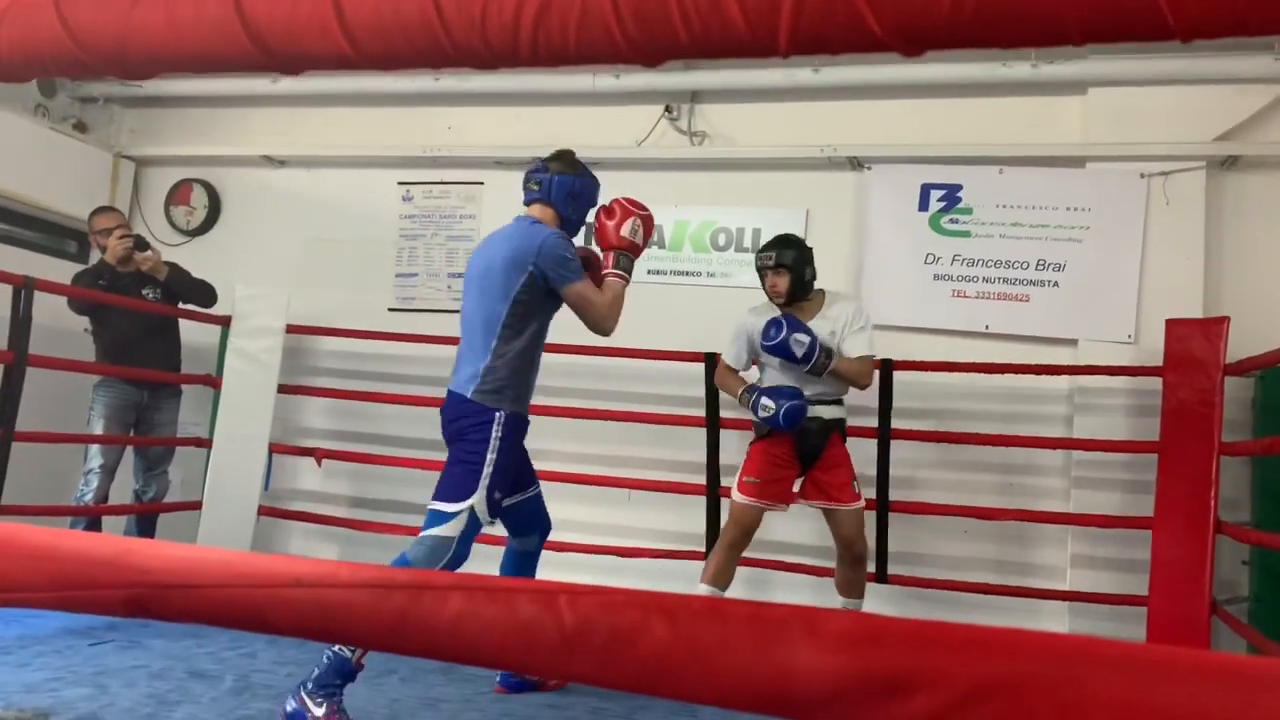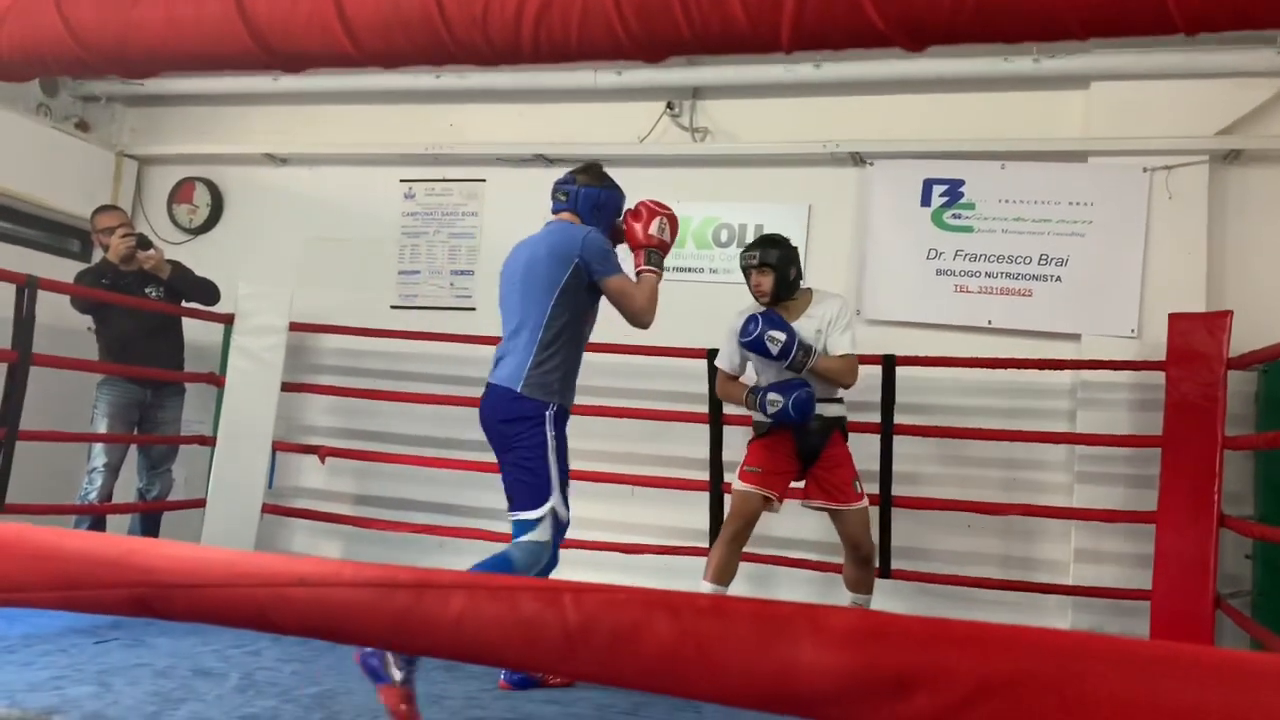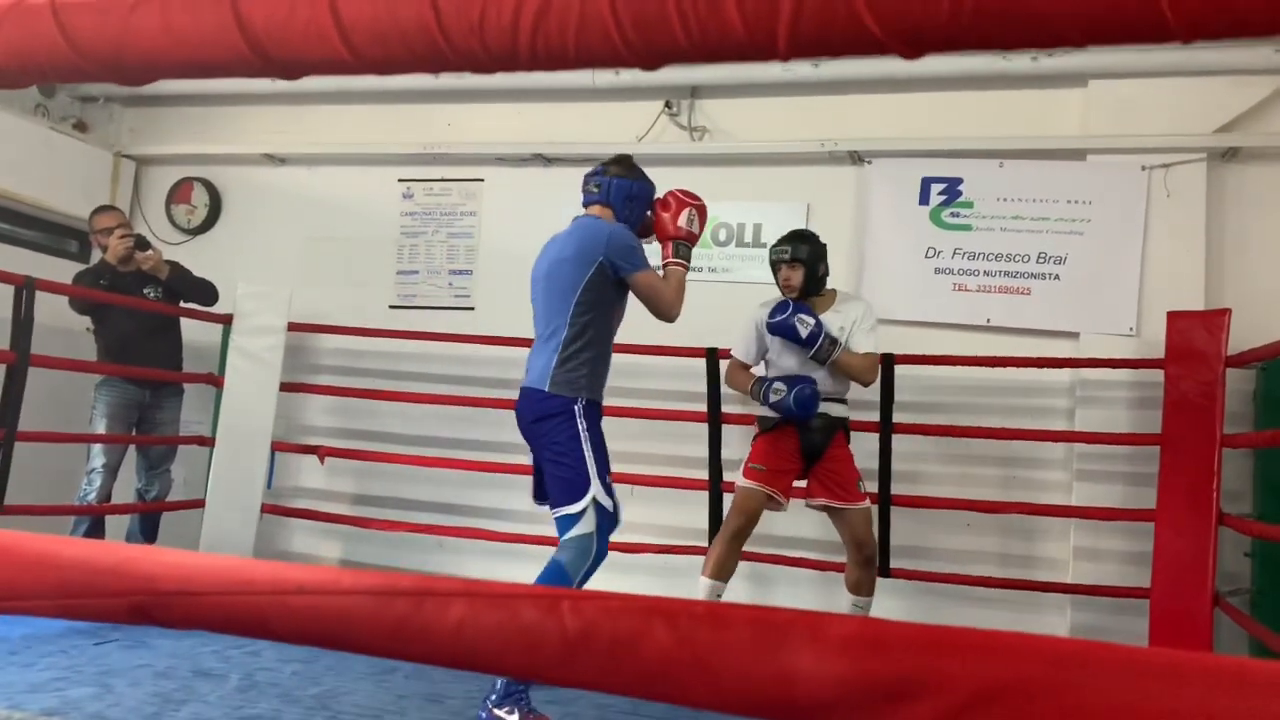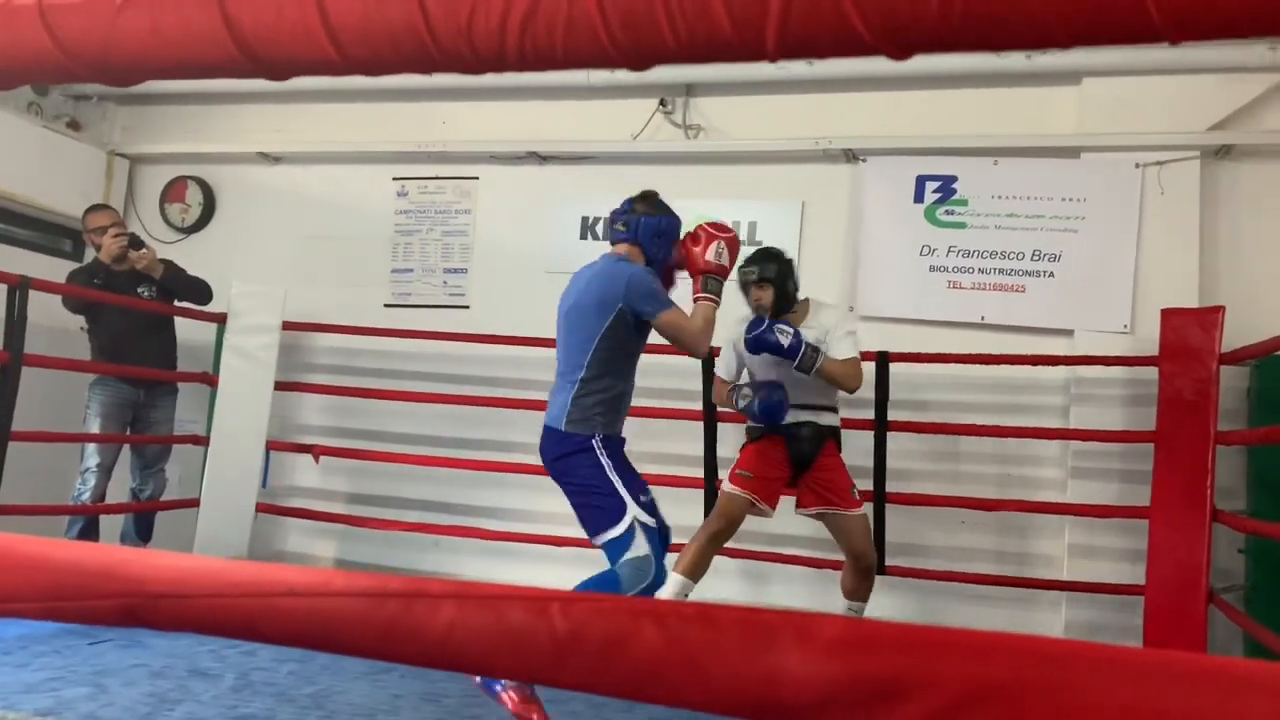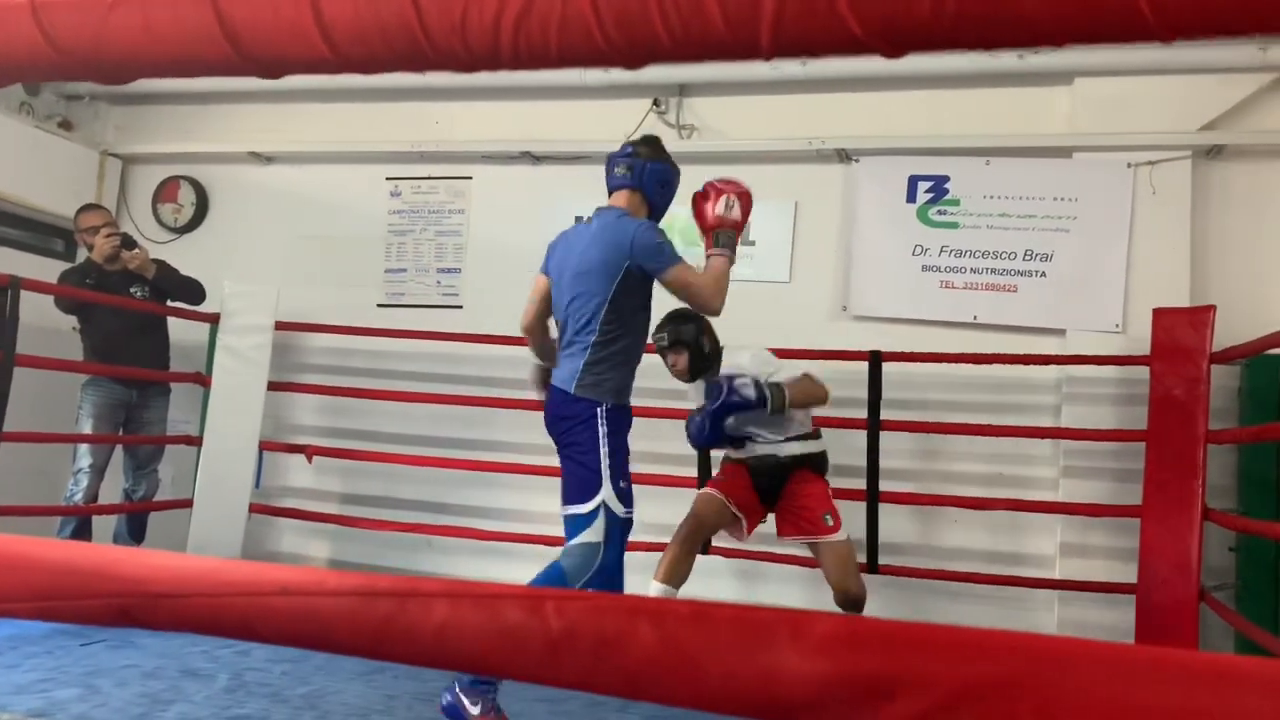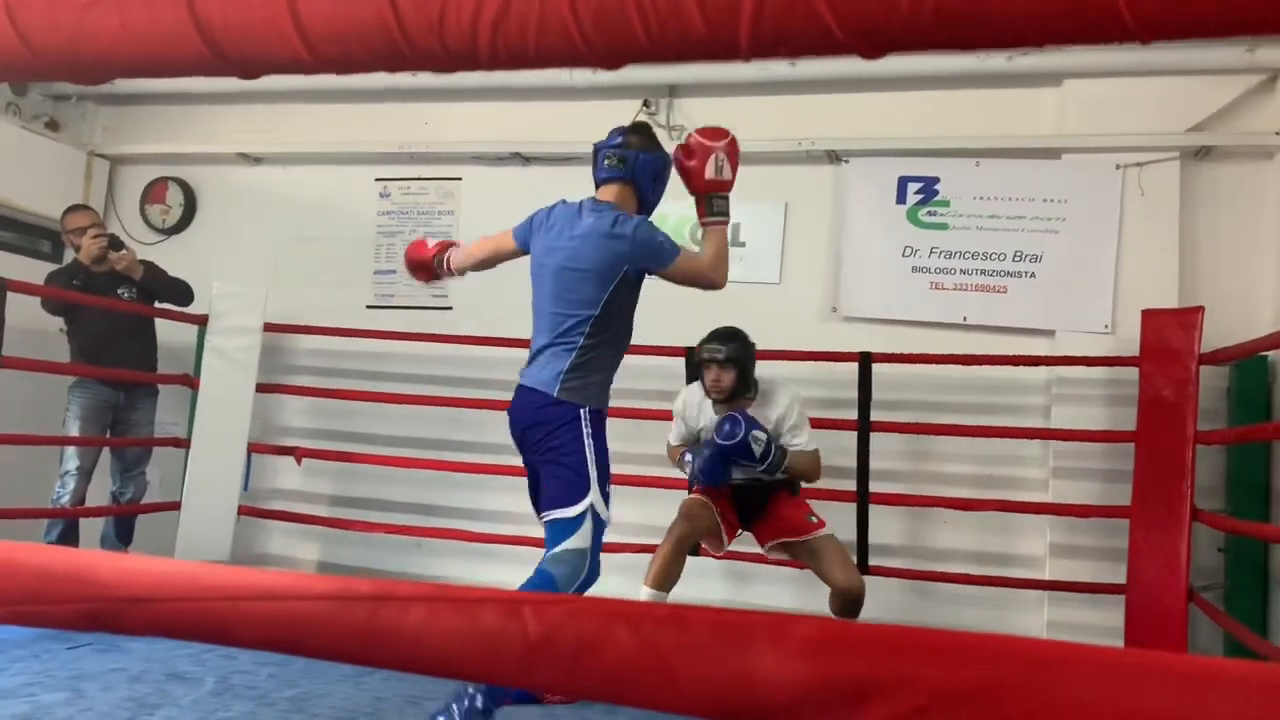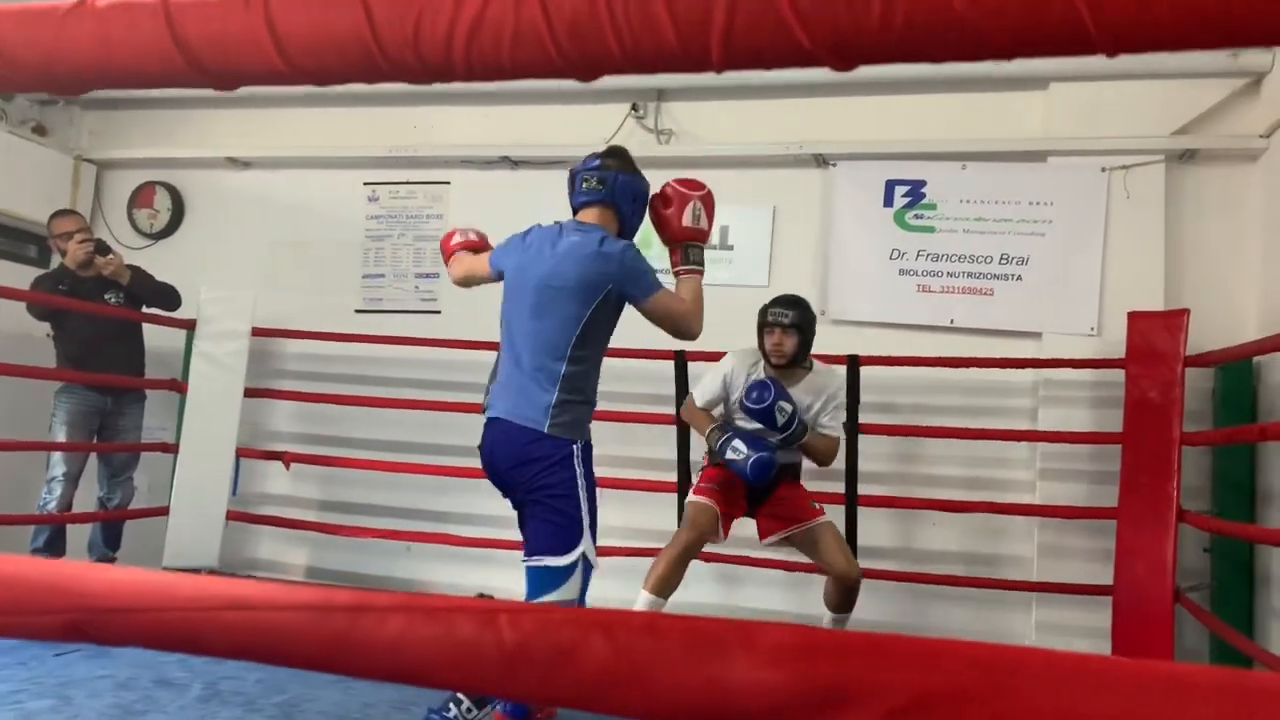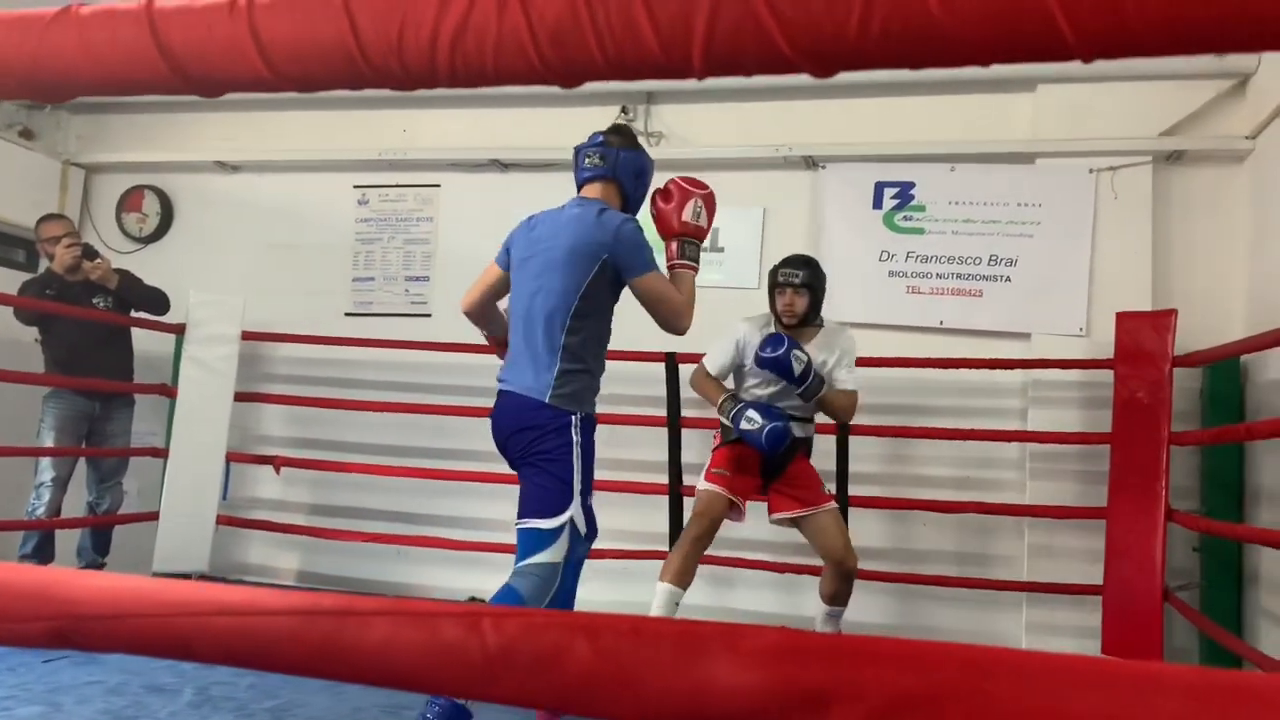
dt=0.2s
person 1, frame 1
left shoulder: (499, 241)
right shoulder: (549, 243)
right elbow: (602, 322)
left wrist: (580, 271)
right wrist: (621, 259)
left hip: (482, 407)
right hip: (488, 413)
left knee: (531, 530)
right knee: (441, 547)
person 1, frame 2
left shoulder: (523, 249)
right shoulder: (586, 241)
right elbow: (641, 314)
right wrist: (650, 257)
left hip: (504, 399)
right hip: (532, 407)
left knee: (550, 528)
right knee: (532, 547)
left ankle: (524, 661)
right ankle: (397, 649)
person 1, frame 3
left shoulder: (559, 244)
right shoulder: (610, 236)
right elbow: (667, 308)
left wrist: (651, 243)
right wrist: (678, 248)
left hip: (543, 399)
right hip: (564, 405)
left knee: (598, 518)
right knee: (584, 544)
person 1, frame 4
left shoulder: (589, 278)
right shoulder: (631, 279)
right elbow: (695, 342)
left wrist: (659, 283)
right wrist: (709, 283)
left hip: (574, 435)
right hip: (584, 439)
left knee: (651, 536)
right knee: (640, 568)
person 1, frame 5
left shoulder: (570, 238)
right shoulder: (639, 235)
left elbow: (532, 323)
right elbow: (711, 300)
right wrist: (723, 240)
left hip: (571, 399)
right hip: (591, 407)
left knee: (611, 531)
right knee: (590, 549)
person 1, frame 6
left shoulder: (549, 220)
right shoulder: (631, 234)
left elbow: (477, 256)
right elbow: (712, 274)
left wrist: (443, 259)
right wrist: (716, 203)
left hip: (533, 402)
right hip: (569, 411)
left knee: (572, 546)
right knee: (572, 562)
person 1, frame 7
left shoulder: (527, 243)
right shoulder: (615, 257)
left elbow: (463, 274)
right elbow: (688, 325)
left wrist: (459, 252)
right wrist: (689, 252)
left hip: (499, 434)
right hip: (549, 442)
left knee: (560, 568)
right knee: (555, 598)
person 1, frame 8
left shoulder: (532, 227)
right shoulder: (617, 229)
left elbow: (474, 304)
right elbow: (677, 319)
right wrist: (686, 247)
left hip: (512, 406)
right hip: (555, 415)
left knee: (573, 536)
right knee: (539, 574)
person 2, frame 1
left shoulder: (847, 310)
right shoulder: (758, 320)
left elbow: (864, 376)
right elbow: (723, 373)
left wrist: (816, 355)
right wrist: (752, 396)
left hip: (826, 434)
right hip: (775, 431)
left knee: (853, 544)
right knee: (737, 530)
person 2, frame 2
left shoulder: (833, 308)
right shoulder: (749, 322)
left elbow: (847, 375)
right elbow: (723, 383)
left wrist: (795, 351)
right wrist: (758, 398)
left hip: (826, 432)
right hip: (775, 430)
left knee: (860, 545)
right knee: (737, 524)
person 2, frame 3
left shoulder: (855, 310)
right shoulder: (768, 315)
left elbow: (868, 374)
right elbow: (734, 373)
left wrist: (819, 341)
right wrist: (764, 390)
left hip: (830, 432)
right hip: (779, 427)
left knee: (863, 546)
right knee: (739, 520)
person 2, frame 4
left shoulder: (832, 318)
right shoulder: (748, 331)
left elbow: (852, 380)
right elbow: (719, 386)
left wrist: (800, 351)
right wrist: (741, 398)
left hip: (820, 441)
right hip: (769, 437)
left knee: (863, 553)
right knee: (721, 522)
person 2, frame 5
left shoulder: (747, 362)
right shoulder: (702, 379)
left elbow: (816, 393)
left wrist: (764, 395)
right wrist: (708, 429)
left hip: (797, 467)
right hip: (745, 466)
left knee: (849, 588)
right knee: (695, 524)
person 2, frame 6
left shoulder: (781, 401)
right shoulder: (690, 399)
left elbow: (812, 469)
right elbow: (676, 448)
left wrist: (770, 454)
right wrist: (693, 461)
left hip: (776, 492)
right hip: (722, 489)
left knee: (850, 586)
right knee: (685, 526)
person 2, frame 7
left shoulder: (829, 382)
right shoulder: (738, 364)
left elbow: (827, 454)
right elbow: (692, 408)
left wrist: (792, 426)
right wrist: (723, 440)
left hip: (781, 479)
right hip: (729, 470)
left knee: (847, 573)
right knee: (691, 534)
person 2, frame 8
left shoulder: (838, 341)
right shoulder: (751, 331)
left elbow: (846, 410)
right elbow: (700, 377)
left wrist: (806, 378)
right wrist: (736, 409)
left hip: (791, 452)
right hip: (741, 442)
left knee: (843, 559)
right knee: (701, 524)
left ankle: (828, 633)
person 3, frame 1
left shoulder: (165, 271)
right shoulder: (91, 279)
left elbow: (208, 297)
right elbow: (78, 305)
left wrist: (162, 273)
right wrist: (108, 262)
left hip: (163, 391)
right hip: (115, 387)
left knee: (153, 483)
right knee: (97, 476)
person 3, frame 2
left shoulder: (168, 270)
right shoulder: (94, 277)
left elbow: (211, 295)
right elbow: (80, 303)
left wrist: (165, 273)
right wrist: (111, 261)
left hip: (166, 390)
right hip: (118, 386)
left knee: (157, 481)
right knee: (101, 473)
person 3, frame 3
left shoulder: (166, 270)
right shoulder: (92, 278)
left elbow: (209, 295)
right elbow: (79, 304)
left wrist: (164, 272)
right wrist: (109, 262)
left hip: (165, 390)
right hip: (117, 387)
left knee: (156, 481)
right knee: (100, 474)
person 3, frame 4
left shoulder: (160, 268)
right shoulder: (86, 276)
left elbow: (203, 294)
right elbow: (72, 303)
left wrist: (158, 272)
right wrist: (103, 261)
left hip: (159, 390)
right hip: (111, 386)
left knee: (151, 480)
right knee: (94, 473)
person 3, frame 5
left shoulder: (153, 269)
right shoulder: (79, 276)
left elbow: (196, 294)
right elbow: (65, 303)
left wrist: (151, 272)
right wrist: (96, 261)
left hip: (152, 390)
right hip: (103, 387)
left knee: (143, 480)
right knee: (87, 474)
person 3, frame 6
left shoulder: (141, 270)
right shoulder: (65, 278)
left elbow: (184, 295)
right elbow: (51, 305)
left wrist: (138, 273)
right wrist: (83, 262)
left hip: (139, 391)
right hip: (91, 389)
left knee: (131, 483)
right knee: (74, 476)
left ankle: (114, 555)
person 3, frame 7
left shoulder: (128, 274)
right shoulder: (52, 282)
left elbow: (172, 300)
right elbow: (37, 310)
left wrist: (126, 277)
right wrist: (69, 267)
left hip: (126, 397)
right hip: (77, 394)
left knee: (118, 489)
right knee: (60, 482)
left ankle: (102, 561)
person 3, frame 8
left shoulder: (116, 279)
right shoulder: (39, 287)
left elbow: (160, 304)
right elbow: (24, 315)
left wrist: (114, 282)
right wrist: (56, 271)
left hip: (116, 402)
right hip: (66, 398)
left knee: (107, 494)
right knee: (49, 488)
left ankle: (91, 567)
right ankle: (32, 568)
